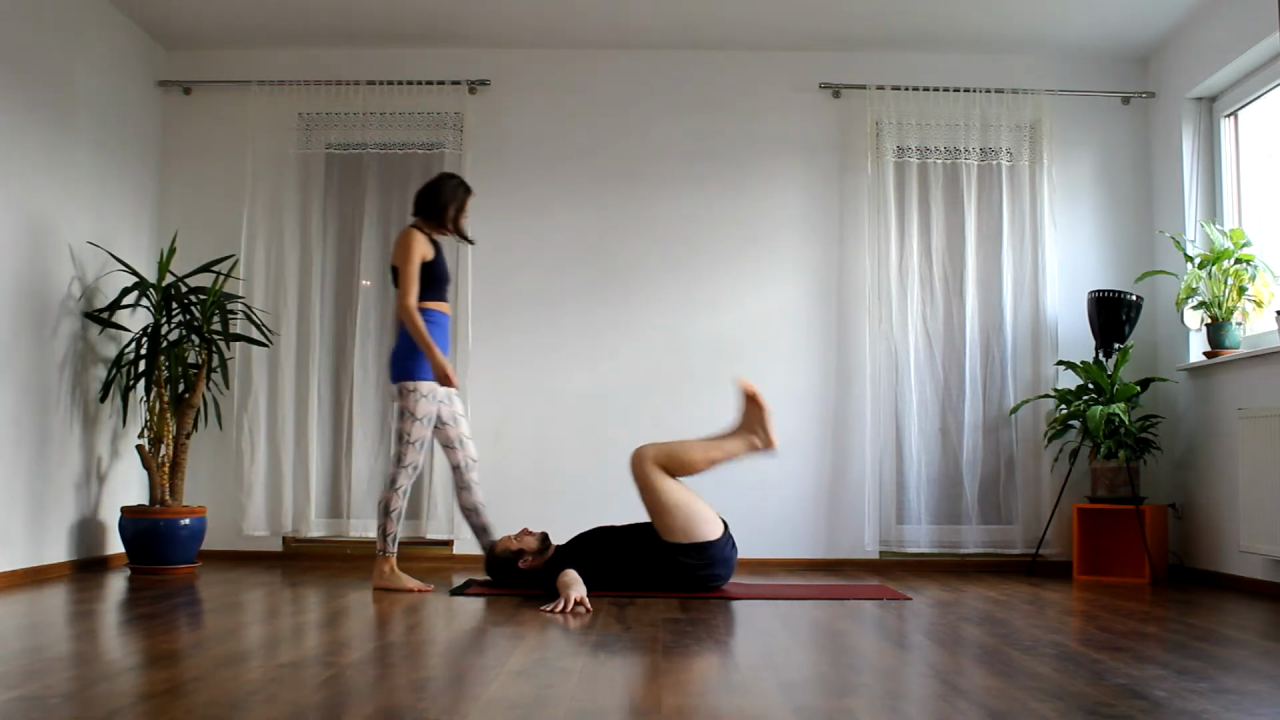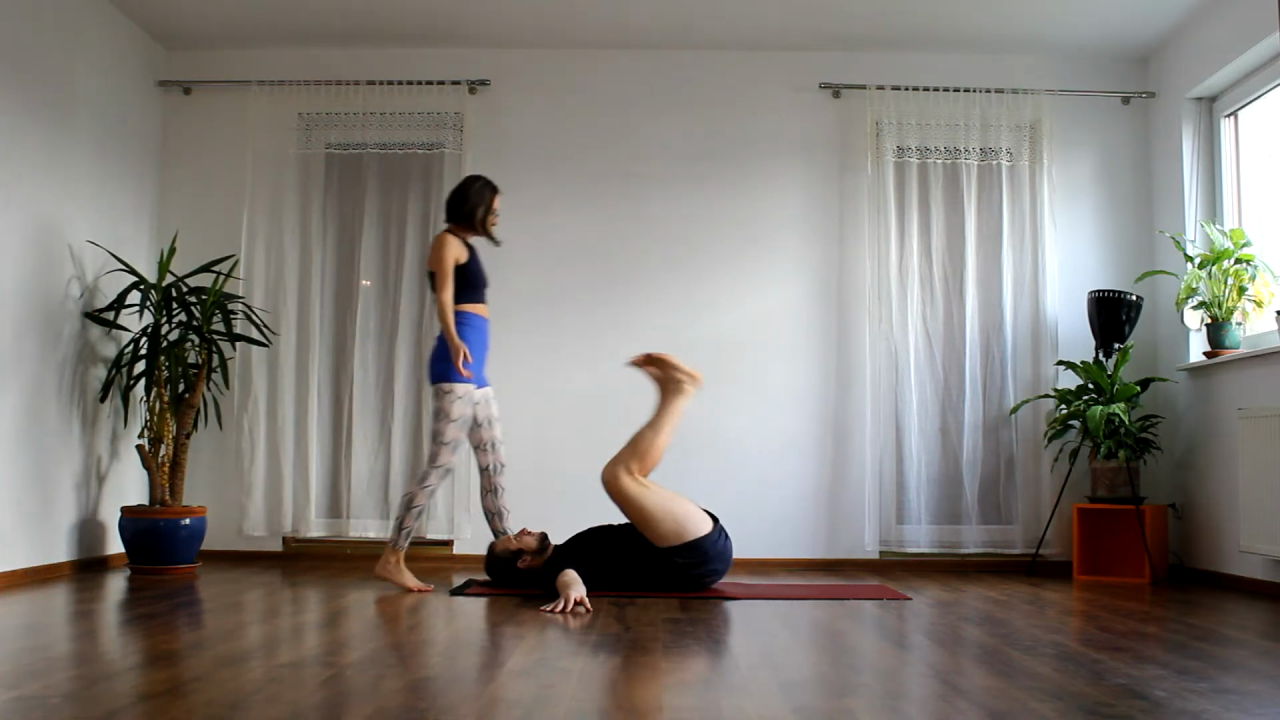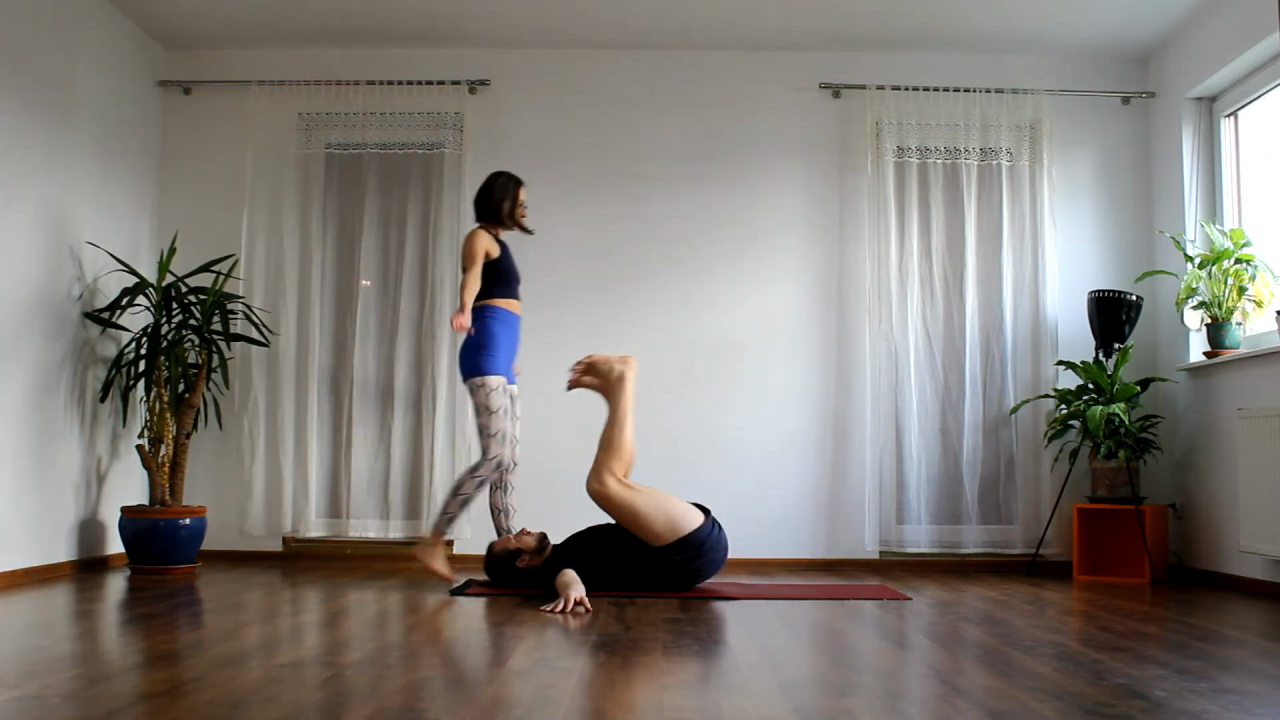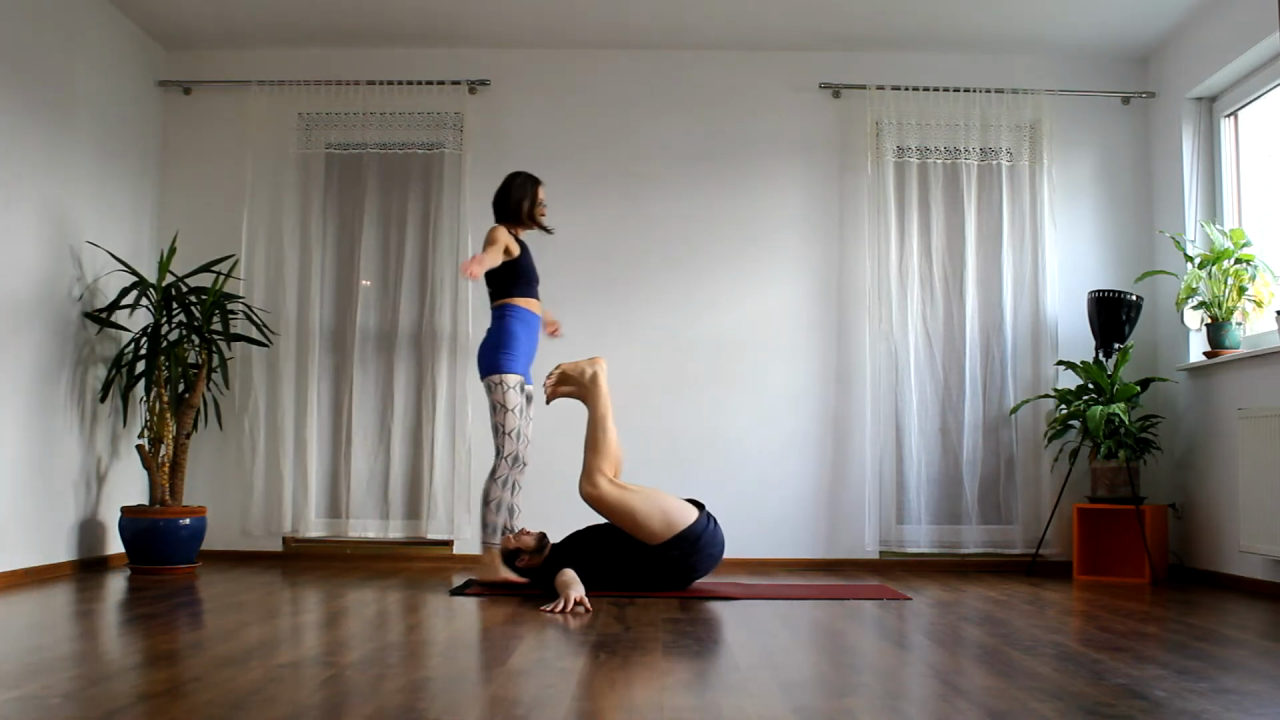
dt=0.2s
person 1, frame 1
left shoulder: (430, 243)
right shoulder: (413, 238)
right elbow: (407, 306)
right wrist: (433, 354)
left hip: (435, 362)
right hip: (420, 359)
left knee: (466, 461)
right knee: (409, 463)
right ankle: (385, 566)
person 1, frame 2
left shoulder: (466, 247)
right shoulder: (448, 243)
right elbow: (443, 299)
right wrist: (455, 341)
left hip: (473, 368)
right hip: (457, 363)
left knee: (494, 465)
right knee: (443, 464)
right ankle: (392, 558)
person 1, frame 3
left shoulder: (497, 244)
right shoulder: (479, 238)
right elbow: (472, 280)
right wrist: (464, 313)
left hip: (500, 362)
right hip: (484, 356)
left knee: (505, 464)
right knee: (492, 459)
right ankle: (433, 543)
person 1, frame 4
left shoulder: (520, 245)
right shoulder: (502, 236)
right elbow: (494, 257)
left wrist: (546, 316)
right wrist: (480, 262)
left hip: (518, 359)
right hip: (503, 356)
left knee: (514, 461)
right knee: (510, 458)
left ankle: (506, 557)
right ankle: (492, 558)
person 2, frame 1
left shoulder: (561, 556)
right shoulder: (559, 562)
right elbow: (567, 573)
right wrist: (569, 588)
left hip: (697, 557)
right hip: (700, 559)
right knee: (645, 458)
right ankle: (750, 438)
person 2, frame 2
left shoulder: (563, 555)
right shoulder: (555, 566)
right elbow: (568, 576)
right wrist: (570, 588)
left hip: (698, 553)
right knee: (619, 473)
left ankle: (674, 393)
right ankle: (678, 394)
person 2, frame 3
left shoulder: (560, 555)
right shoulder: (554, 567)
right elbow: (566, 576)
right wrist: (570, 589)
right knee: (603, 481)
right ankle: (622, 380)
person 2, frame 4
left shoulder: (562, 553)
right shoulder: (554, 566)
right elbow: (565, 577)
right wrist: (570, 589)
right knee: (595, 483)
right ankle: (594, 382)
